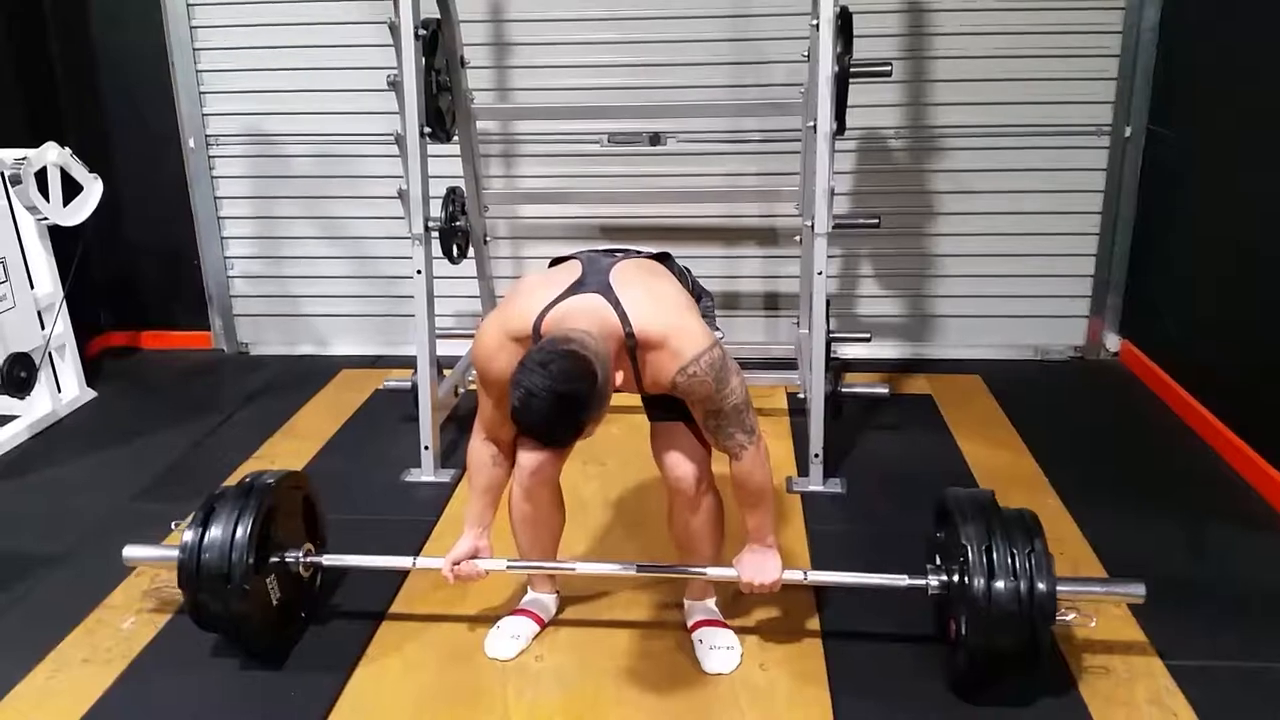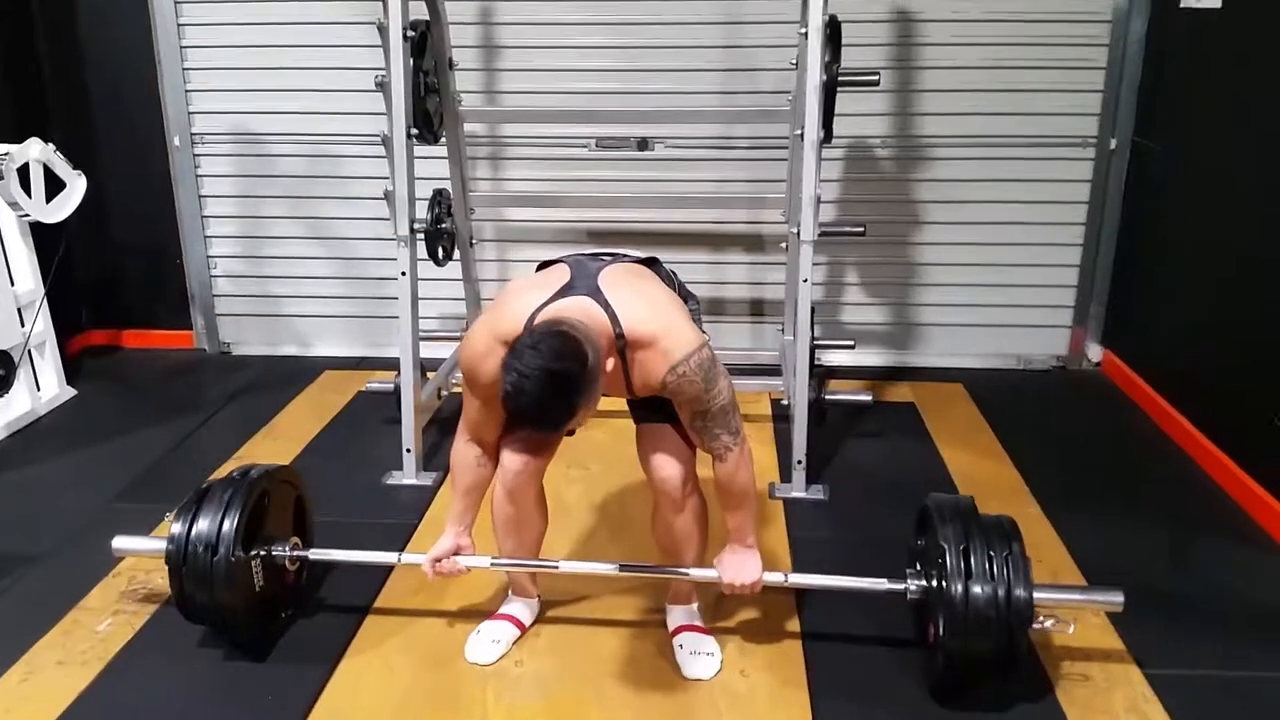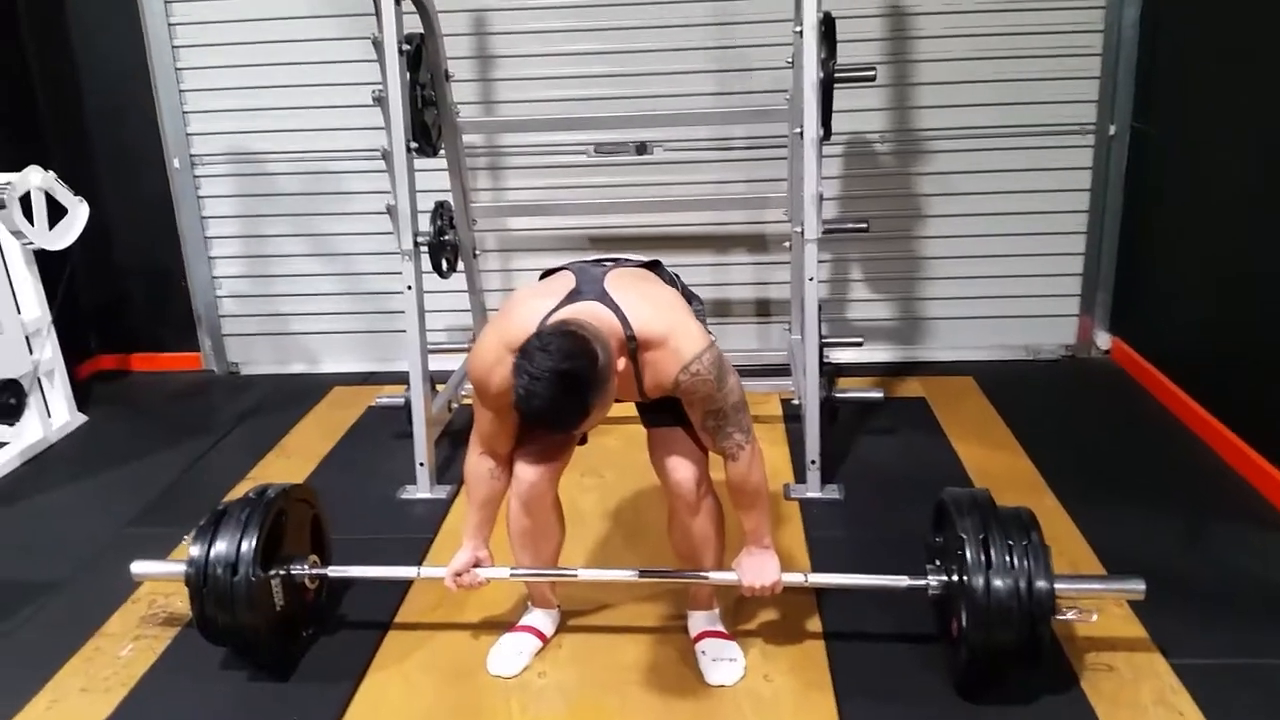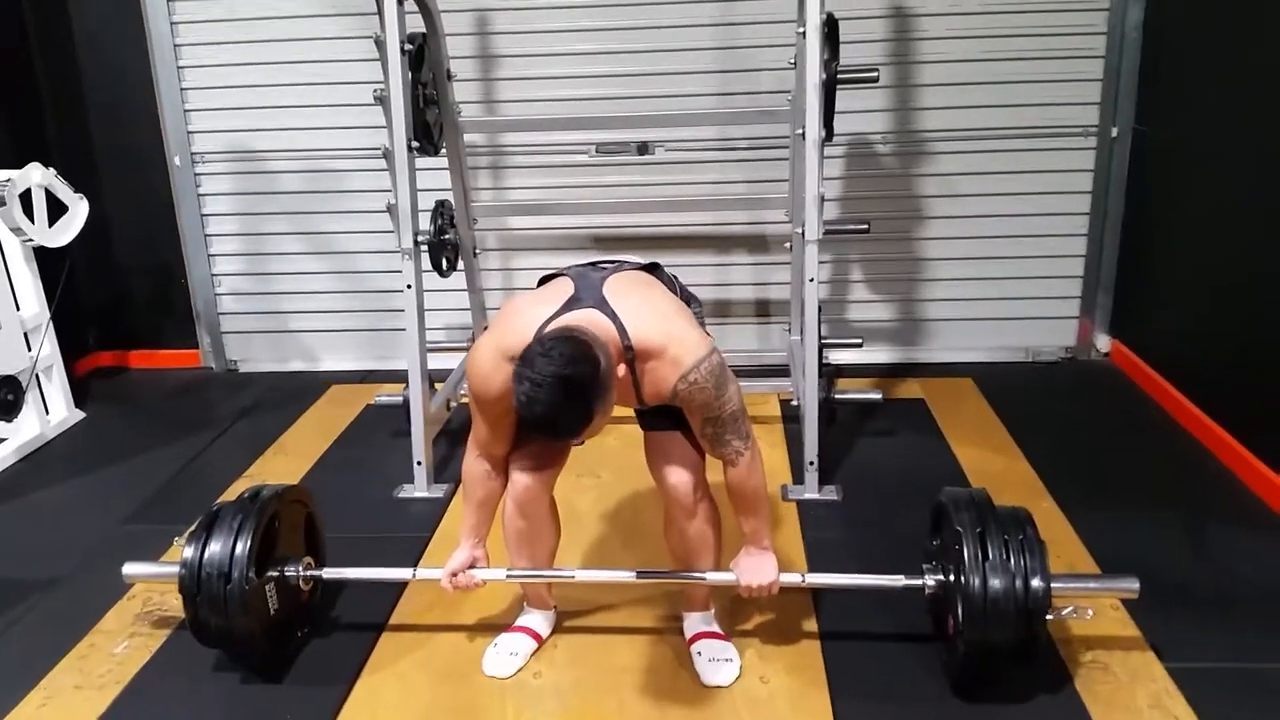
dt=0.5s
person 1, frame 1
left shoulder: (682, 350)
right shoulder: (501, 342)
left elbow: (744, 444)
right elbow: (492, 439)
left wrist: (761, 544)
right wrist: (475, 531)
left hip: (671, 324)
right hip: (565, 318)
left knee: (688, 474)
right knee: (532, 464)
left ankle: (701, 600)
right ankle: (540, 593)
person 1, frame 2
left shoulder: (672, 350)
right shoulder: (489, 345)
left elbow: (728, 445)
right elbow: (476, 440)
left wrist: (742, 545)
right wrist: (457, 529)
left hip: (652, 338)
left knee: (674, 477)
right knee: (516, 466)
left ankle: (683, 606)
right ankle: (521, 598)
person 1, frame 3
left shoulder: (681, 353)
right shoulder: (497, 354)
left elbow: (739, 446)
right elbow: (489, 452)
left wrist: (758, 545)
right wrist: (474, 542)
left hip: (657, 341)
left knee: (688, 480)
right knee: (530, 478)
left ankle: (704, 611)
right ankle: (541, 609)
person 1, frame 4
left shoulder: (680, 357)
right shoulder: (495, 361)
left elbow: (738, 450)
right elbow: (486, 454)
left wrist: (758, 546)
right wrist: (471, 542)
left hip: (656, 343)
left knee: (684, 483)
right knee: (524, 478)
left ankle: (699, 614)
right ankle: (536, 610)
